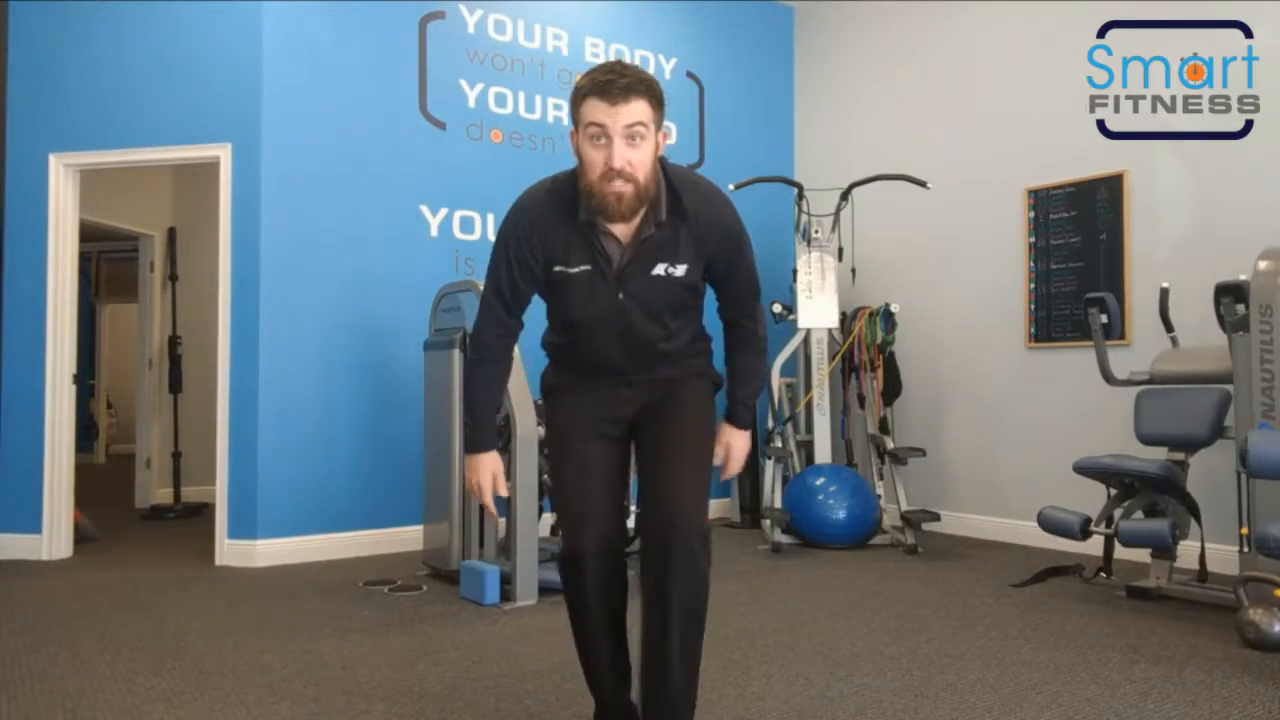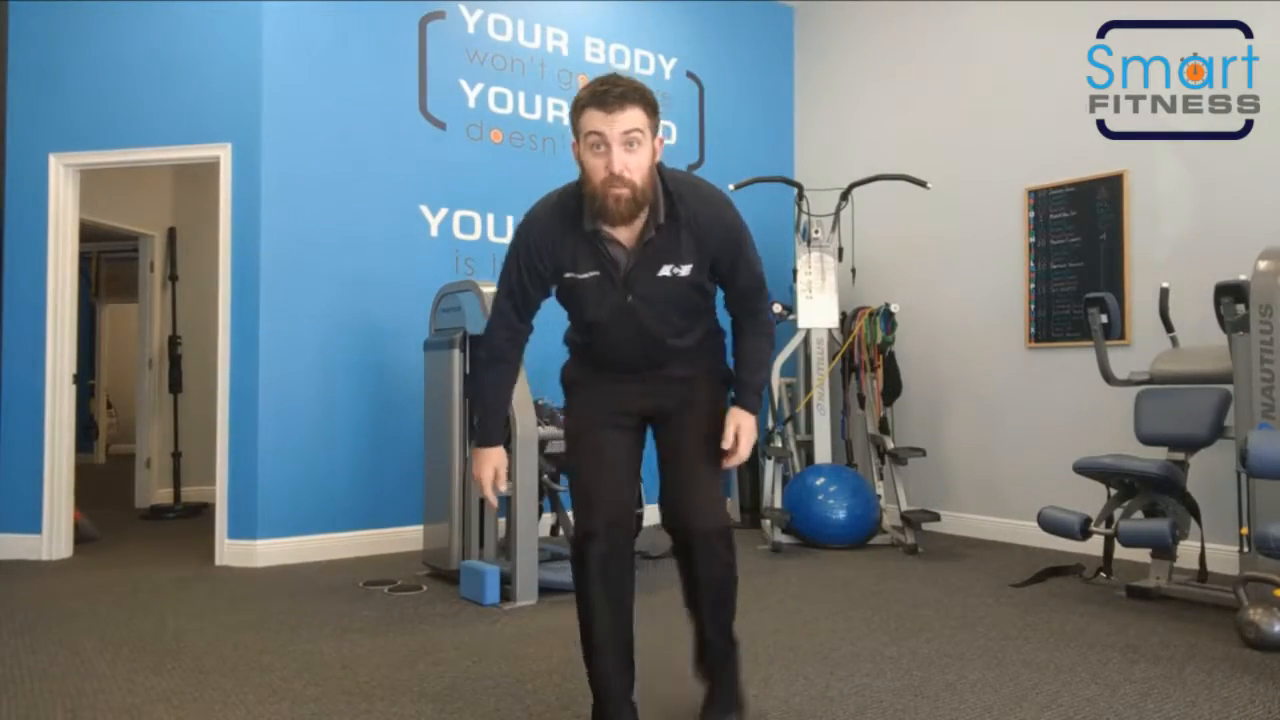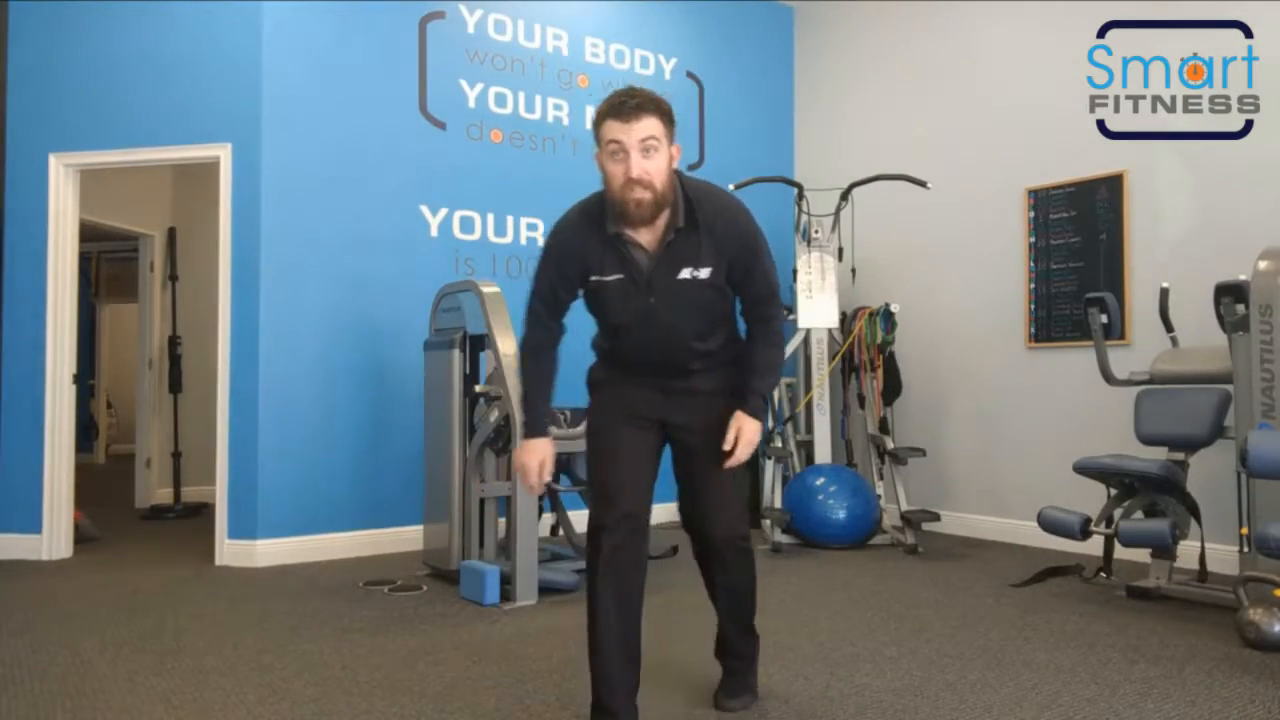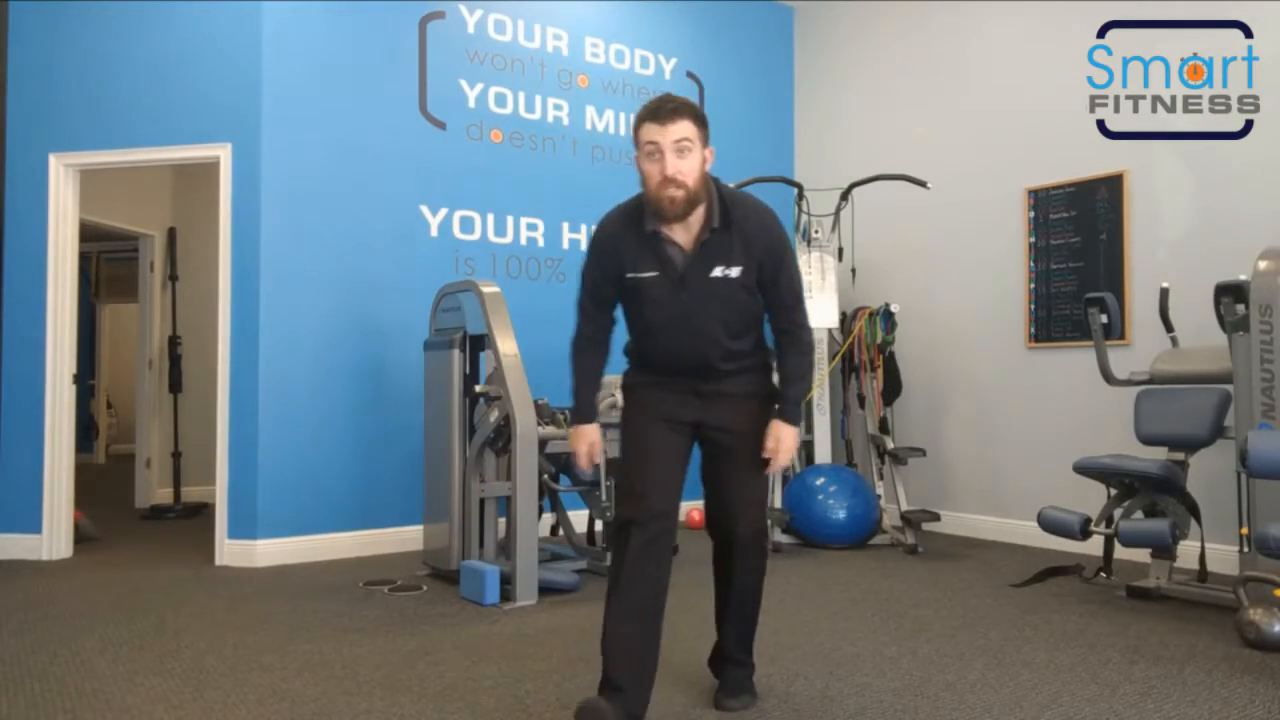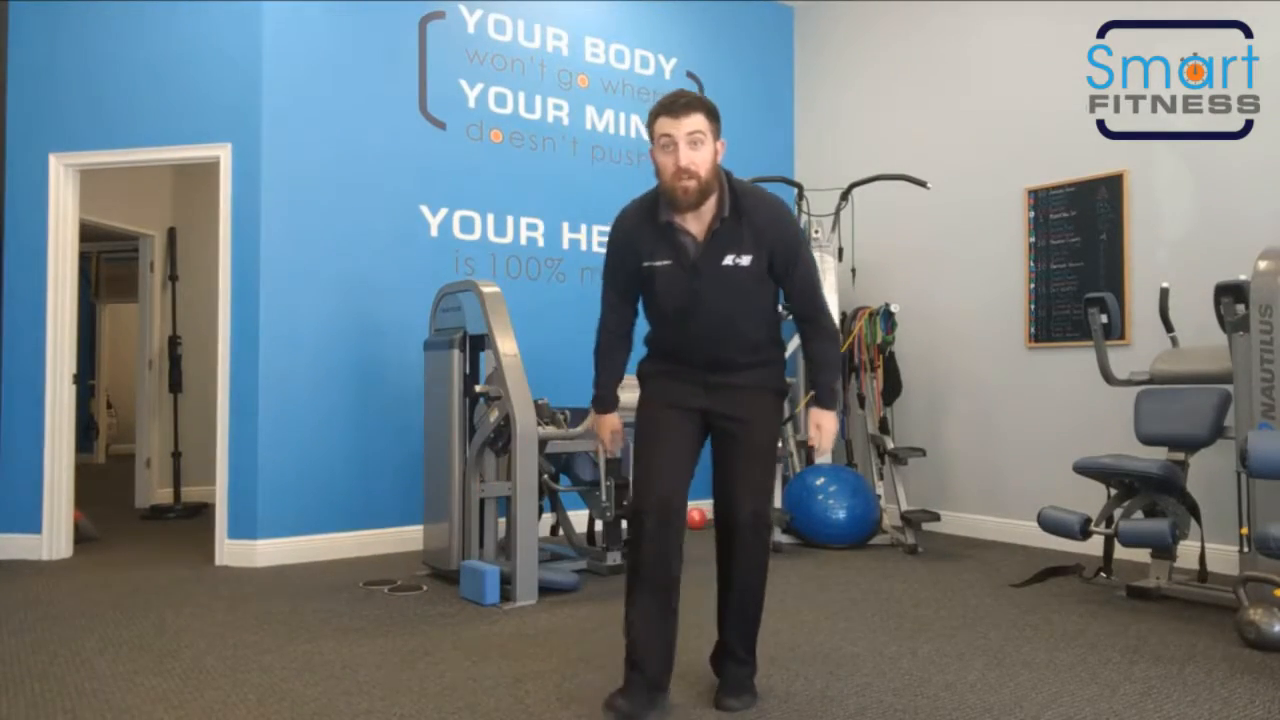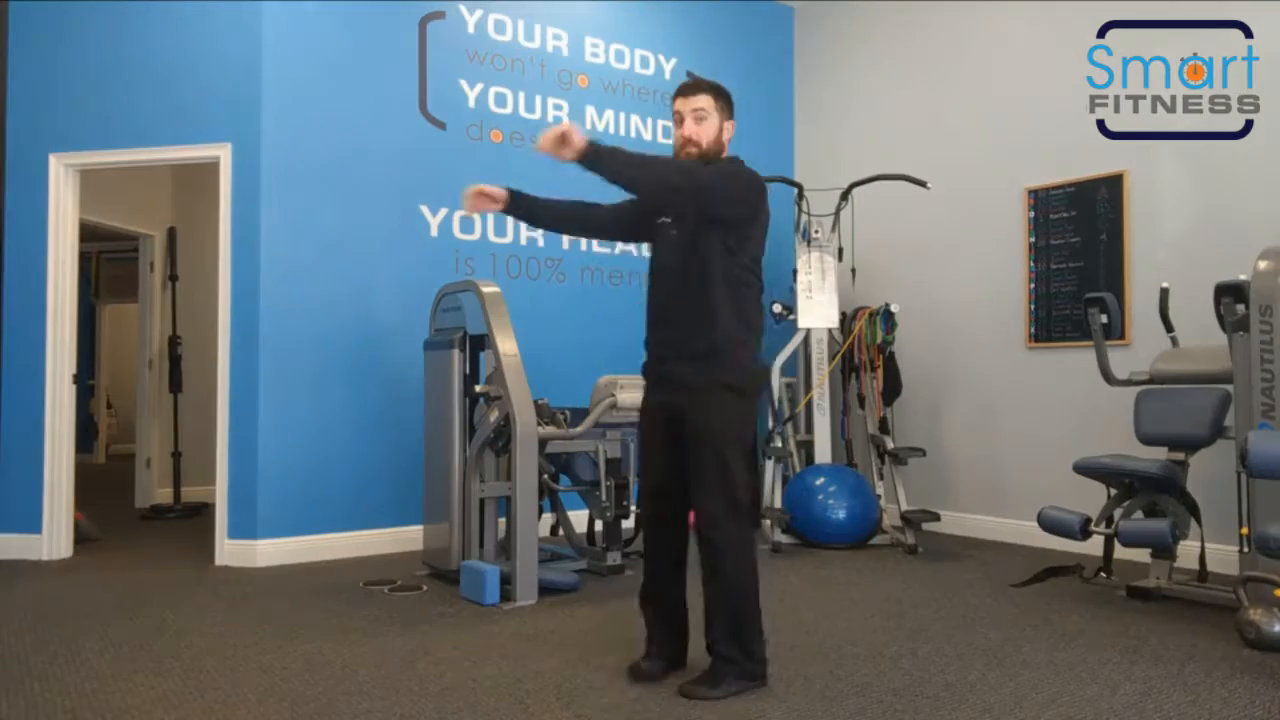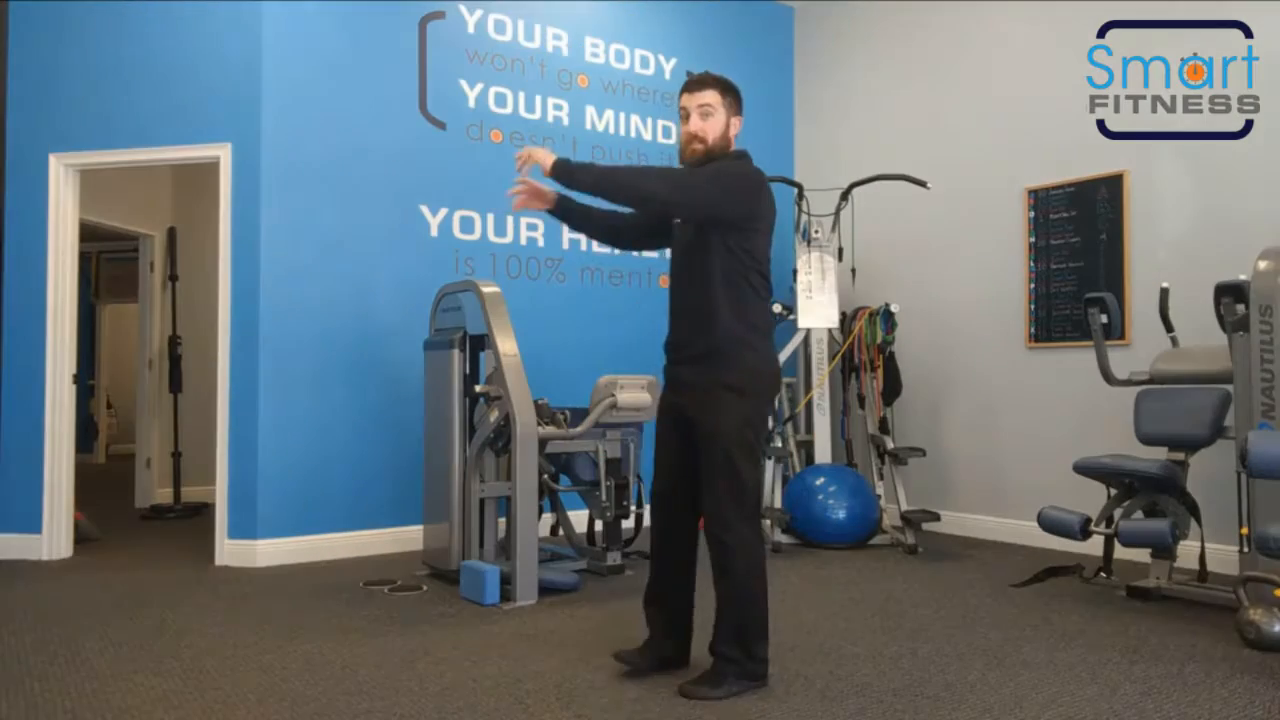
dt=0.2s
person 1, frame 1
left shoulder: (706, 211)
right shoulder: (537, 215)
left elbow: (744, 316)
right elbow: (495, 330)
left wrist: (740, 415)
right wrist: (481, 440)
left hip: (677, 382)
right hip: (582, 389)
left knee: (677, 535)
right knee: (588, 549)
person 1, frame 2
left shoulder: (706, 210)
right shoulder: (547, 226)
left elbow: (752, 309)
right elbow: (506, 331)
left wrist: (746, 401)
right wrist: (488, 436)
left hip: (691, 379)
right hip: (600, 383)
left knee: (700, 526)
right knee: (601, 535)
person 1, frame 3
left shoulder: (724, 218)
right shoulder: (576, 232)
left elbow: (766, 317)
right elbow: (542, 331)
left wrist: (754, 405)
right wrist: (534, 428)
left hip: (712, 387)
right hip: (624, 389)
left knee: (721, 532)
right knee: (616, 532)
left ankle: (739, 659)
person 1, frame 4
left shoulder: (755, 225)
right shoulder: (616, 233)
left elbow: (792, 326)
right elbow: (593, 327)
left wrist: (788, 412)
right wrist: (584, 415)
left hip: (740, 393)
right hip: (656, 392)
left knee: (741, 533)
right knee: (643, 526)
left ankle: (734, 665)
person 1, frame 5
left shoulder: (767, 216)
right shoulder: (634, 226)
left elbow: (811, 312)
right elbow: (617, 317)
left wrist: (825, 398)
right wrist: (604, 400)
left hip: (750, 385)
right hip: (670, 383)
left knee: (744, 525)
right knee: (653, 514)
left ankle: (736, 667)
person 1, frame 6
left shoulder: (737, 190)
right shoulder: (665, 201)
left elbow: (677, 179)
right elbow: (600, 220)
left wrist: (588, 150)
right wrist: (512, 202)
left hip: (722, 386)
right hip: (667, 379)
left knee: (723, 518)
right knee: (660, 513)
left ankle: (740, 660)
right ankle: (665, 643)
person 1, frame 7
left shoulder: (743, 185)
right shoulder: (687, 198)
left elbow: (655, 189)
right elbow: (632, 229)
left wrist: (562, 168)
right wrist: (557, 203)
left hip: (736, 382)
right hip: (684, 378)
left knee: (730, 520)
right knee: (670, 511)
left ankle: (742, 661)
right ankle: (667, 641)
